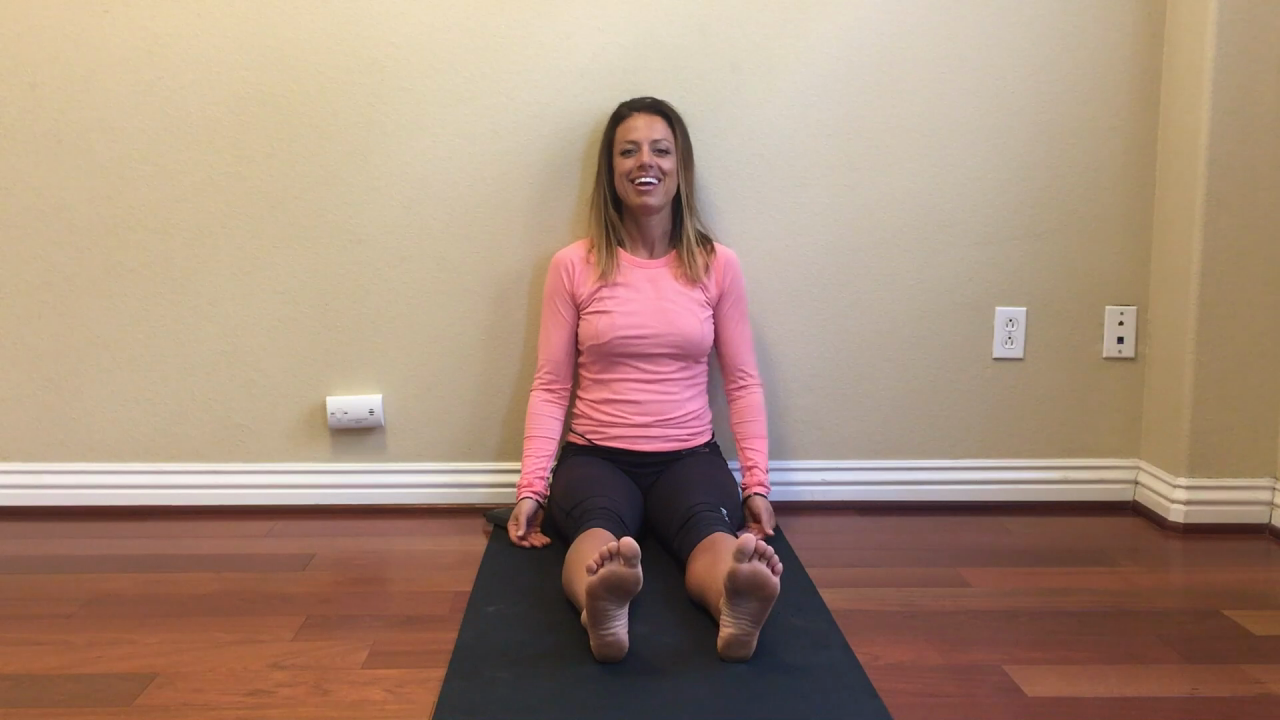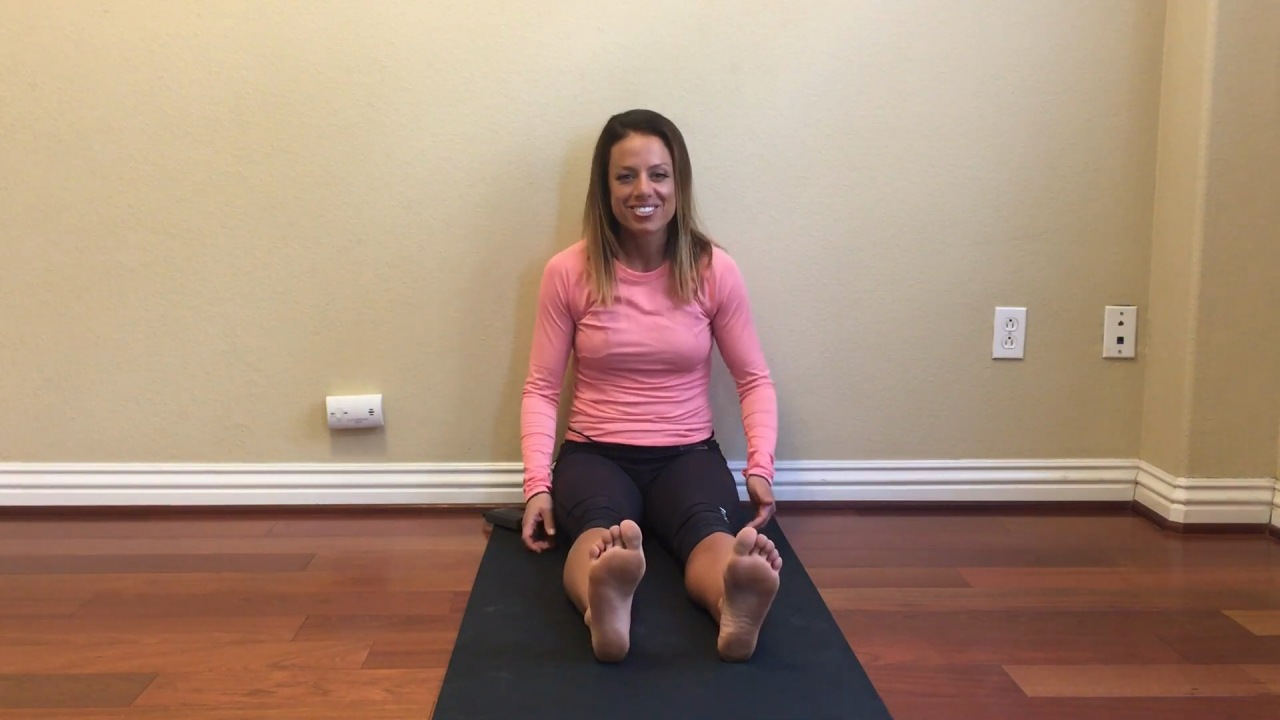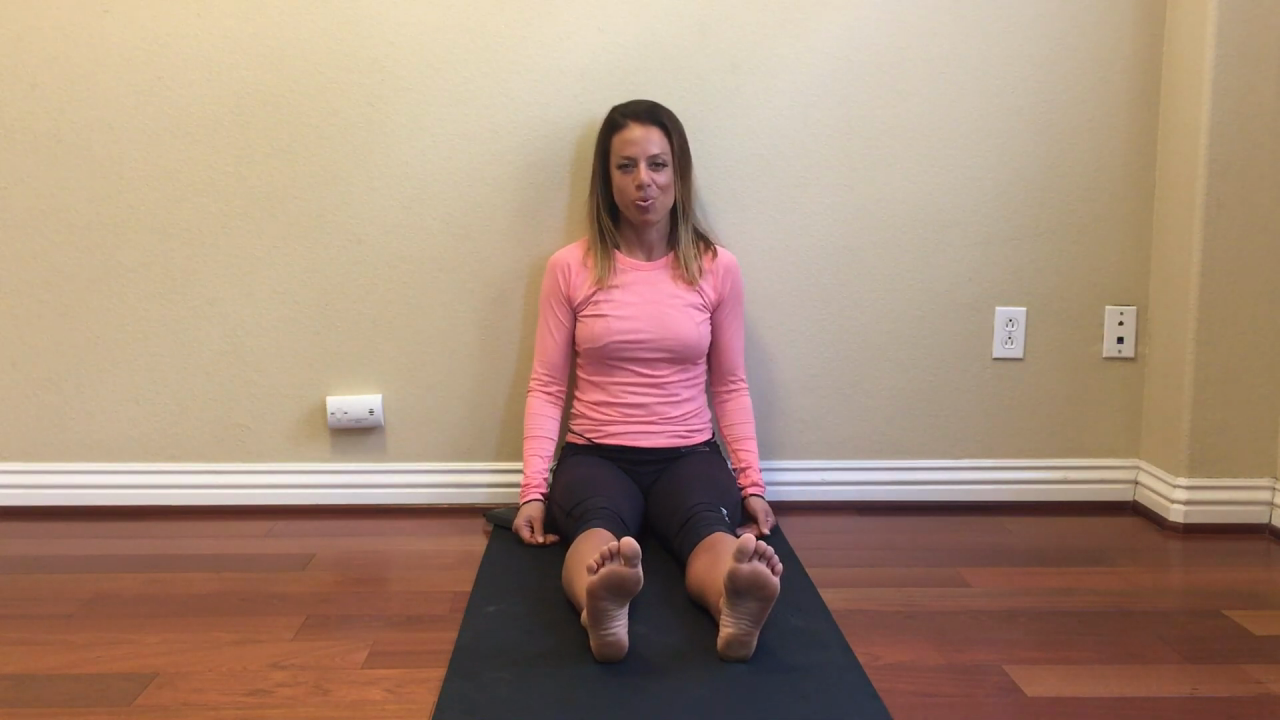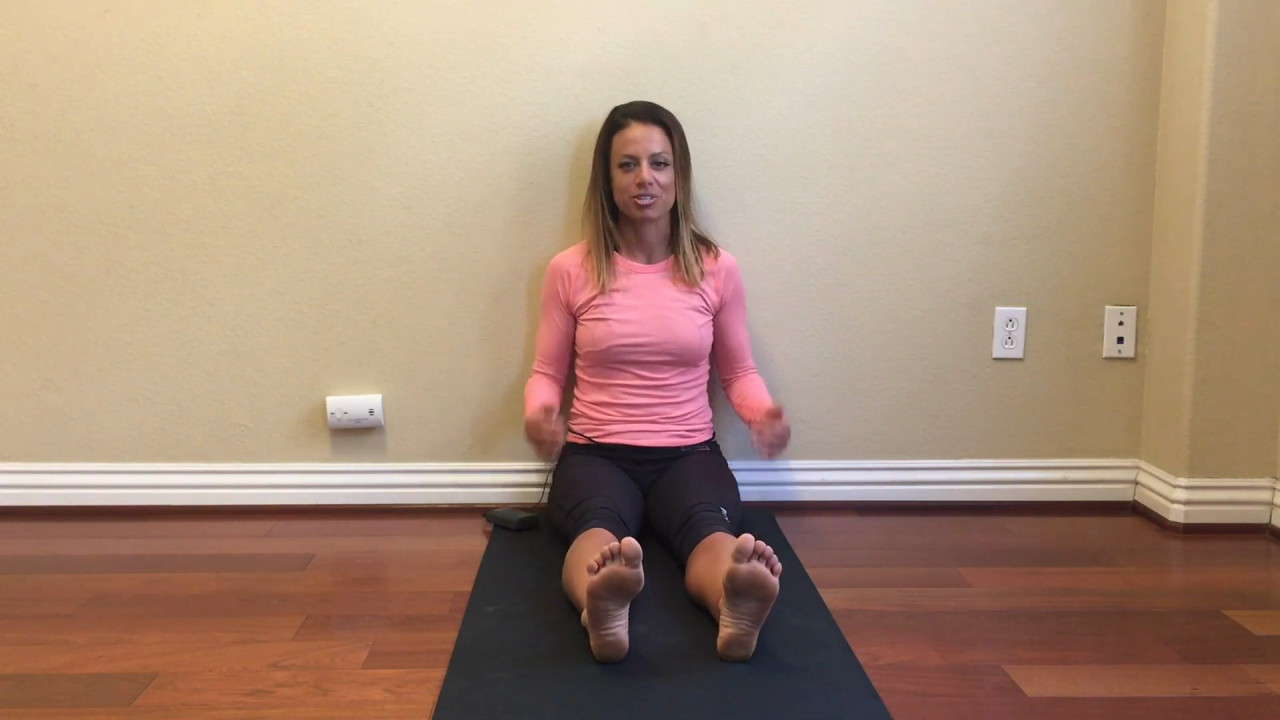
dt=1s
person 1, frame 1
left shoulder: (718, 265)
right shoulder: (573, 265)
left elbow: (743, 382)
right elbow: (550, 387)
left wrist: (757, 481)
right wrist: (532, 483)
left hip: (688, 455)
right hip: (596, 456)
left knee: (713, 533)
right knee: (597, 533)
left ankle: (737, 610)
right ankle: (602, 608)
person 1, frame 2
left shoulder: (714, 270)
right shoulder: (568, 272)
left elbow: (755, 381)
right elbow: (541, 389)
left wrist: (761, 466)
right wrist: (537, 483)
left hip: (687, 453)
right hip: (596, 452)
left knee: (710, 531)
right knee: (599, 532)
left ankle: (737, 607)
right ankle: (605, 606)
person 1, frame 3
left shoulder: (716, 267)
right shoulder: (570, 267)
left elbow: (730, 385)
right elbow: (546, 387)
left wrist: (751, 481)
right wrist: (533, 487)
left hip: (688, 454)
right hip: (595, 454)
left knee: (711, 529)
right knee: (598, 530)
left ankle: (736, 612)
right ankle: (602, 610)
person 1, frame 4
left shoulder: (716, 268)
right shoulder: (569, 269)
left elbow: (739, 371)
right elbow: (546, 374)
left wrist: (762, 413)
right wrist: (537, 413)
left hip: (688, 454)
right hip: (596, 454)
left knee: (708, 529)
right knee: (598, 531)
left ankle: (735, 609)
right ankle: (601, 610)
